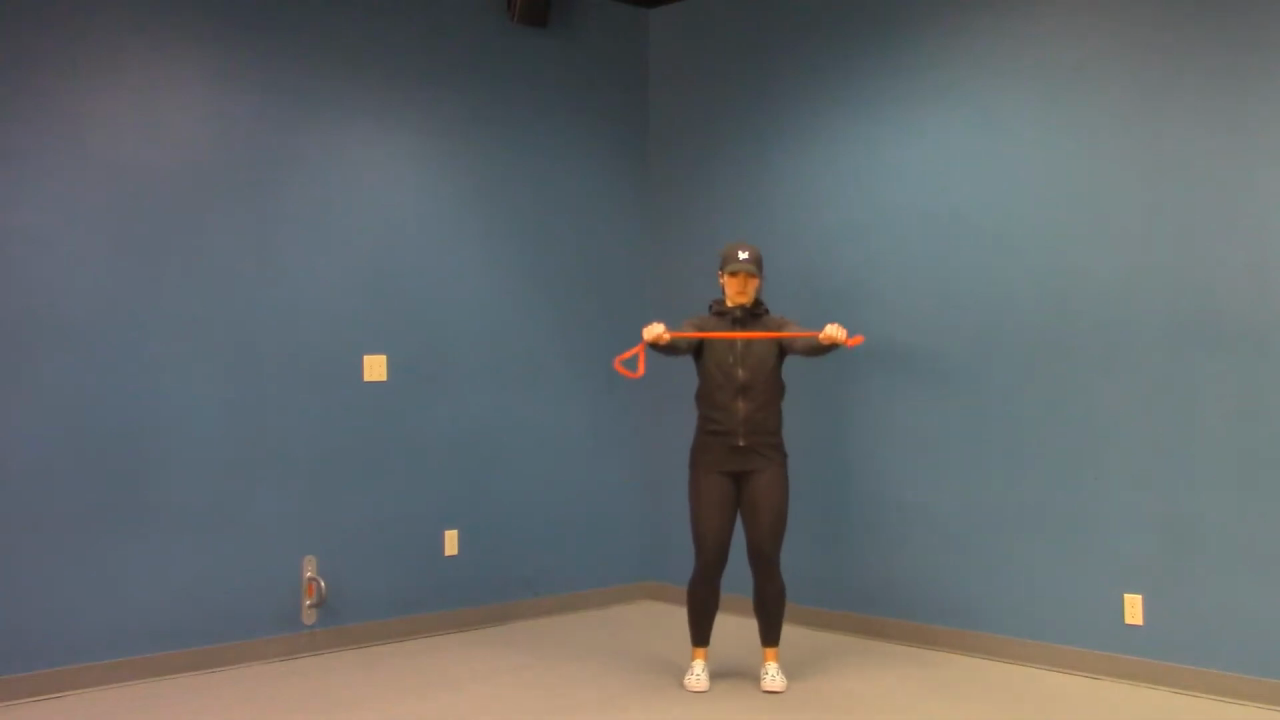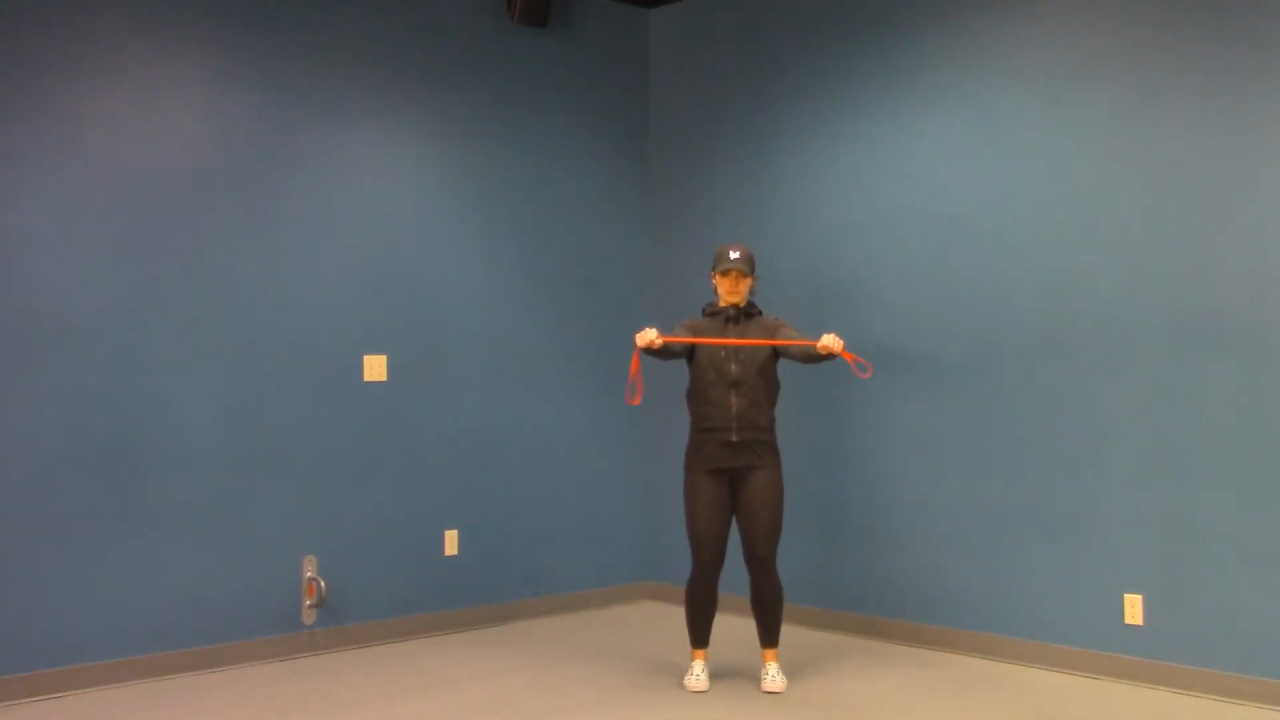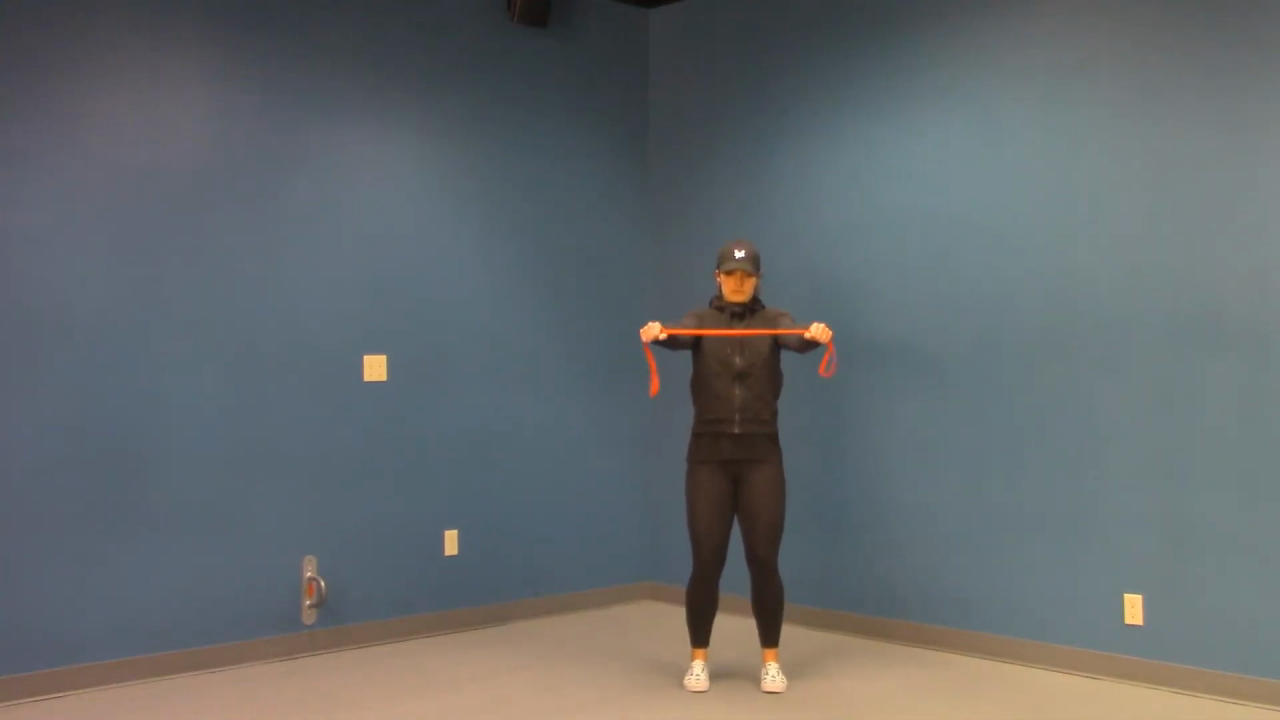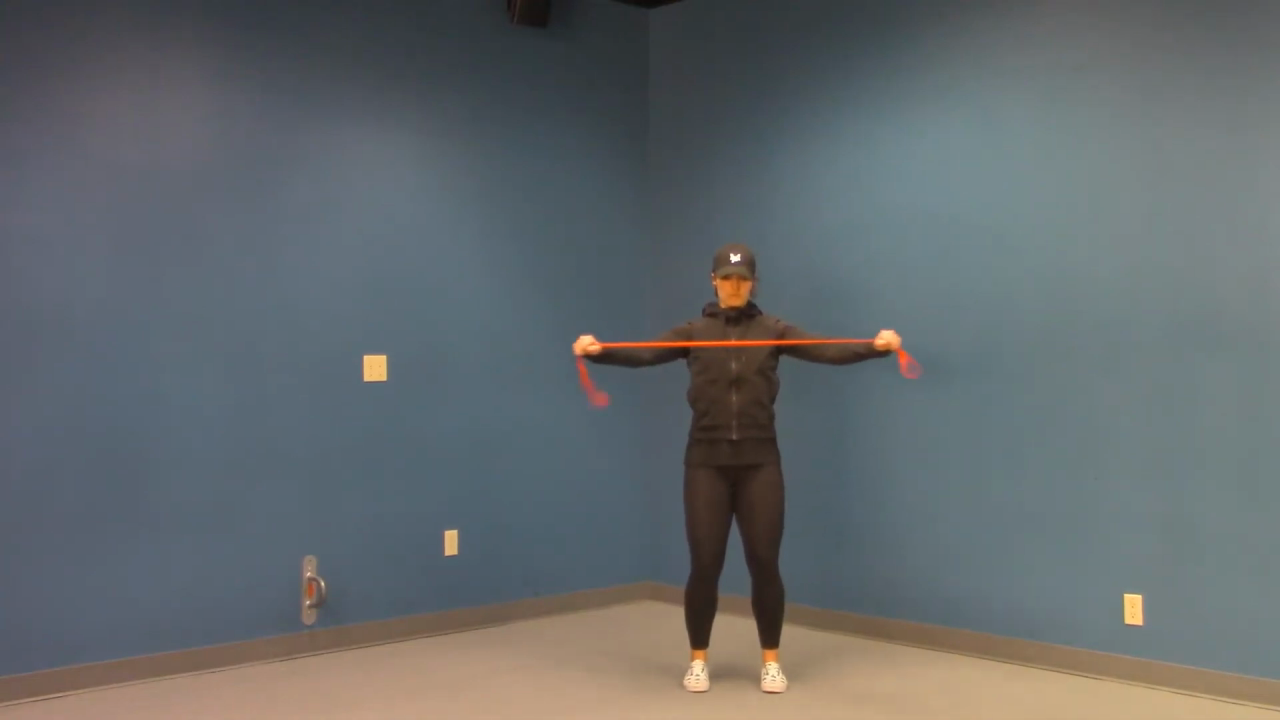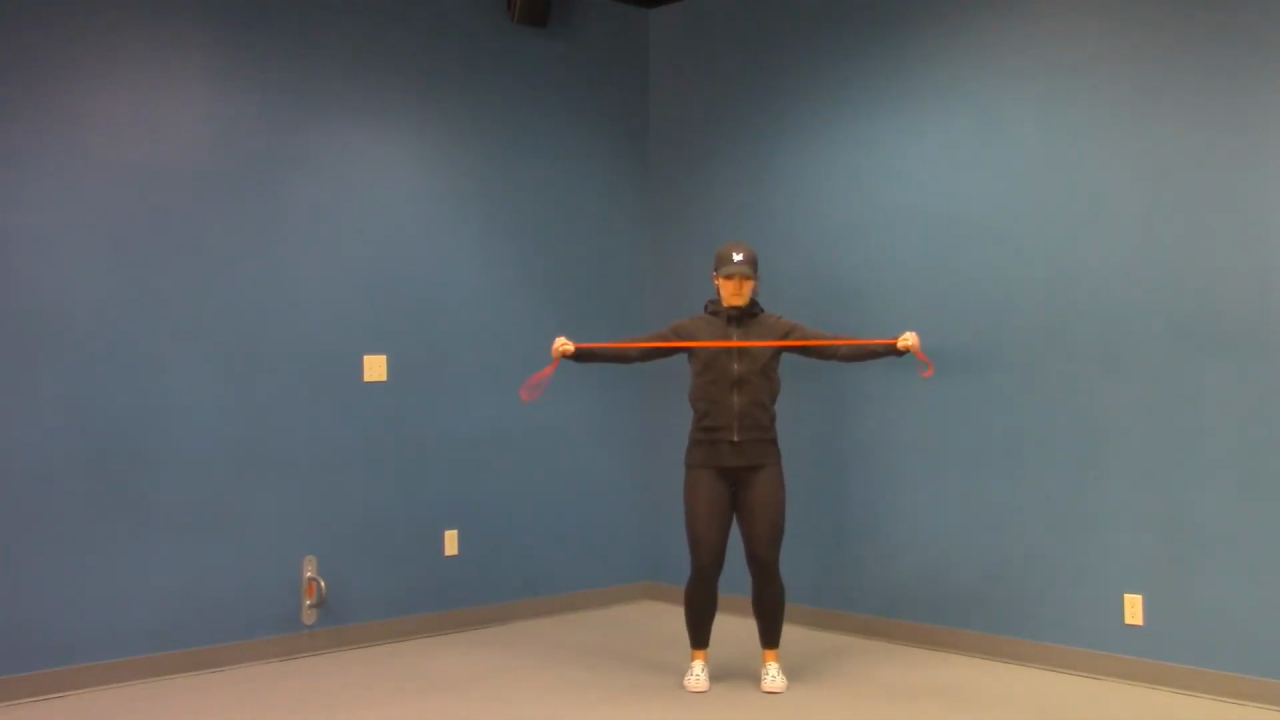
dt=1s
person 1, frame 1
left shoulder: (776, 326)
right shoulder: (703, 325)
left elbow: (804, 342)
right elbow: (678, 342)
left wrist: (828, 338)
right wrist: (657, 337)
left hip: (764, 458)
right hip: (712, 457)
left knee: (765, 561)
right knee: (708, 561)
left ankle: (770, 660)
right ankle: (698, 658)
person 1, frame 2
left shoulder: (769, 328)
right shoulder: (696, 329)
left elbow: (798, 348)
right elbow: (672, 348)
left wrist: (824, 348)
right wrist: (652, 342)
left hip: (758, 459)
right hip: (706, 460)
left knee: (762, 562)
right knee: (705, 564)
left ankle: (770, 660)
right ankle: (698, 659)
person 1, frame 3
left shoulder: (772, 319)
right shoulder: (701, 320)
left elbow: (795, 337)
right elbow: (678, 335)
left wrist: (815, 334)
right wrist: (657, 332)
left hip: (761, 456)
right hip: (709, 456)
left knee: (763, 561)
right knee: (706, 562)
left ankle: (770, 660)
right ankle: (698, 659)
person 1, frame 4
left shoulder: (773, 329)
right shoulder: (693, 331)
left elbow: (823, 351)
right elbow: (647, 354)
left wrist: (873, 347)
right wrist: (599, 351)
left hip: (759, 460)
right hip: (706, 460)
left knee: (764, 563)
right knee: (705, 564)
left ankle: (770, 660)
right ankle: (698, 659)
person 1, frame 5
left shoulder: (776, 328)
right shoulder: (693, 329)
left elbow: (837, 347)
right elbow: (635, 349)
left wrist: (895, 346)
right wrist: (575, 351)
left hip: (760, 461)
right hip: (706, 461)
left knee: (765, 564)
right knee: (704, 565)
left ankle: (770, 660)
right ankle: (698, 659)
